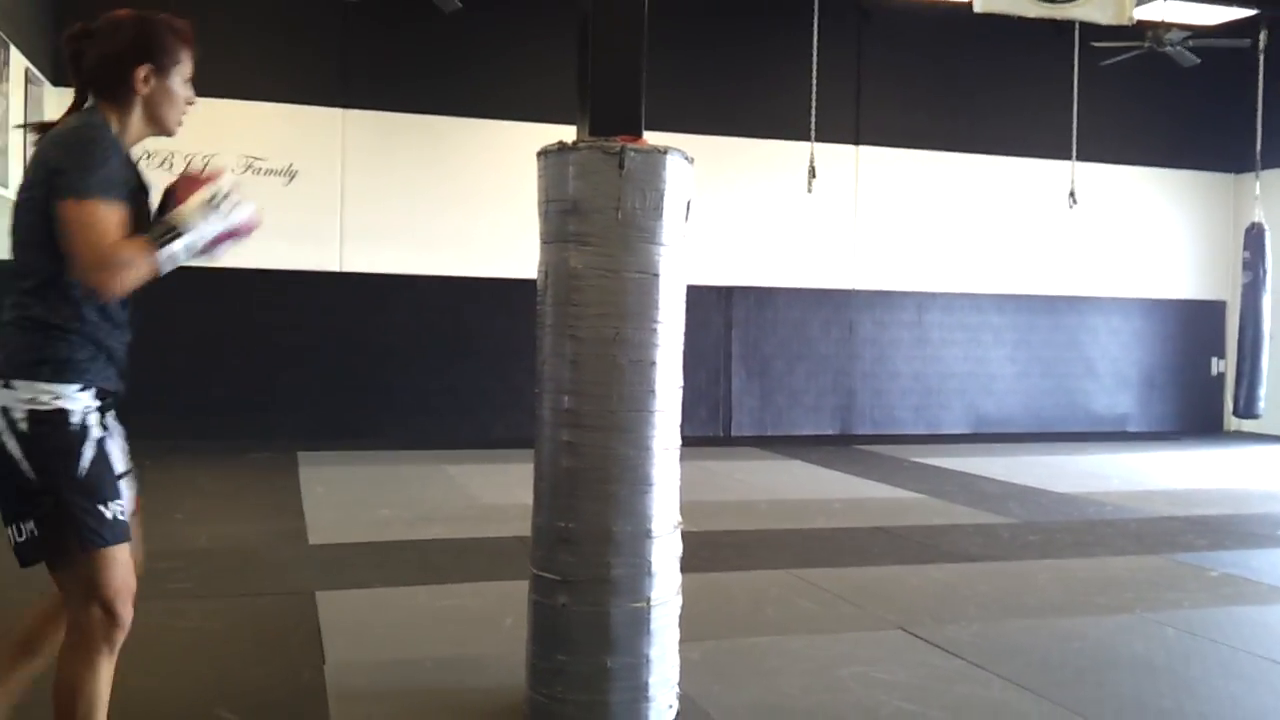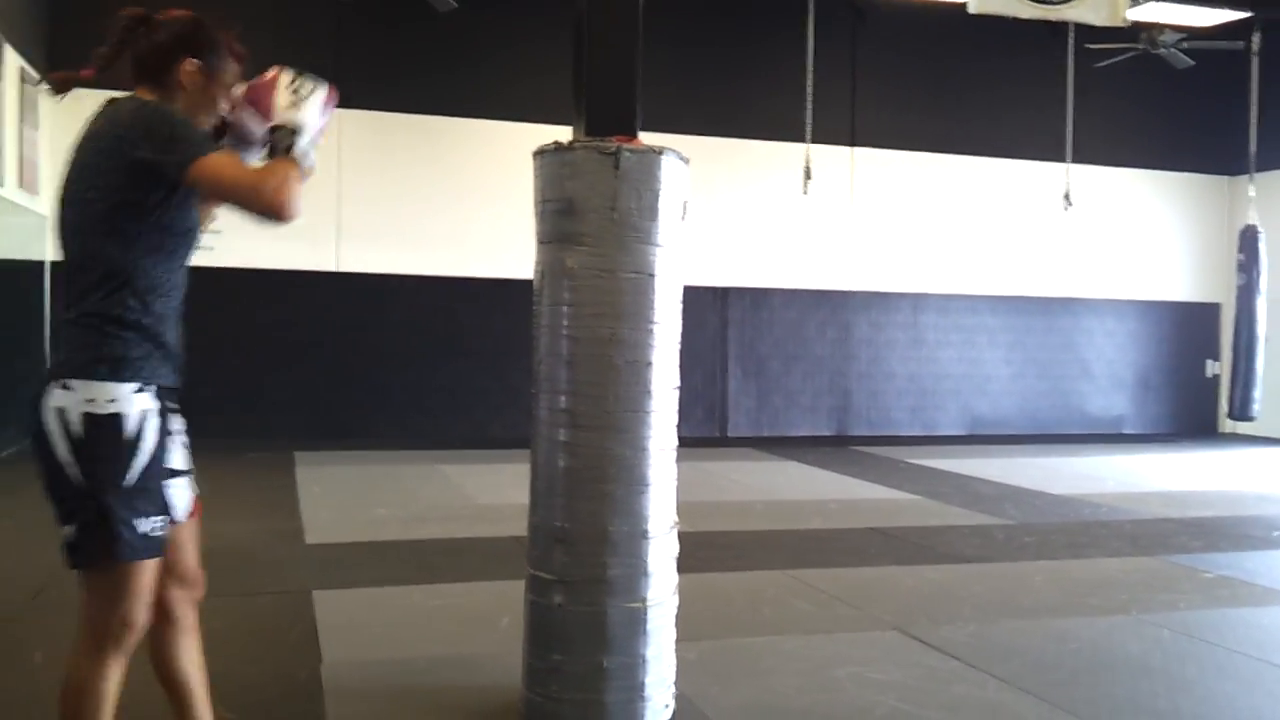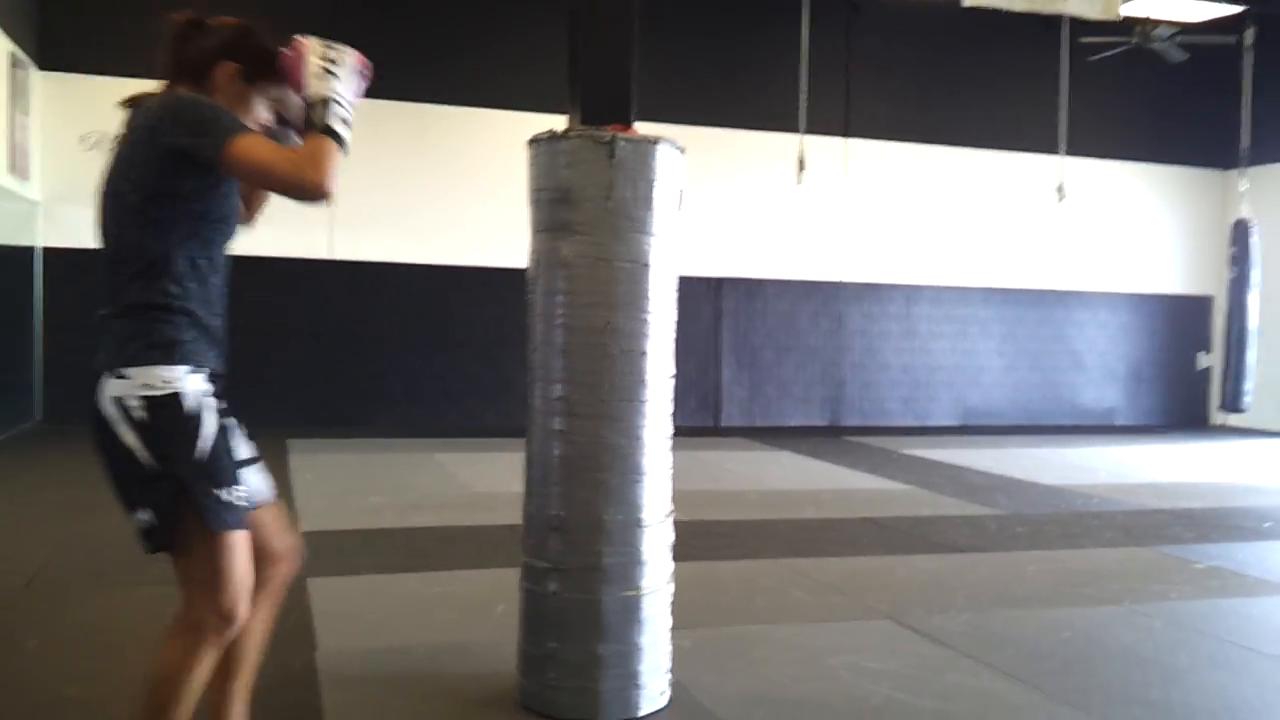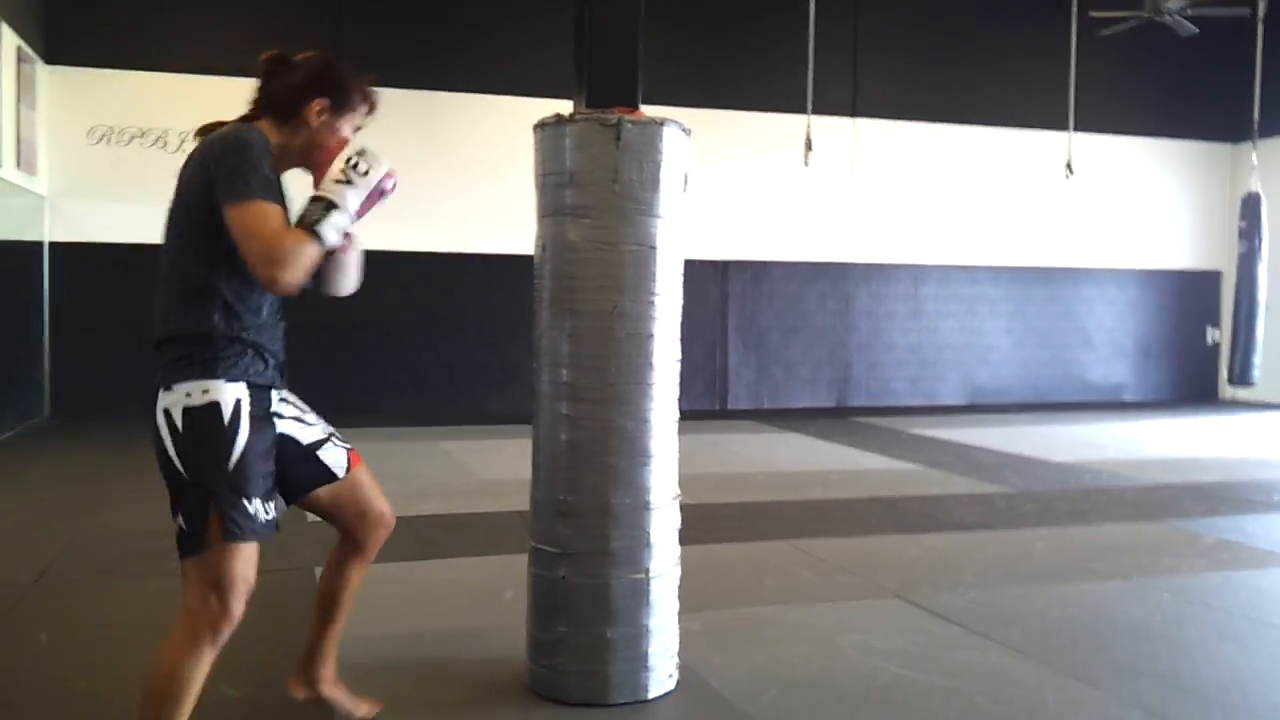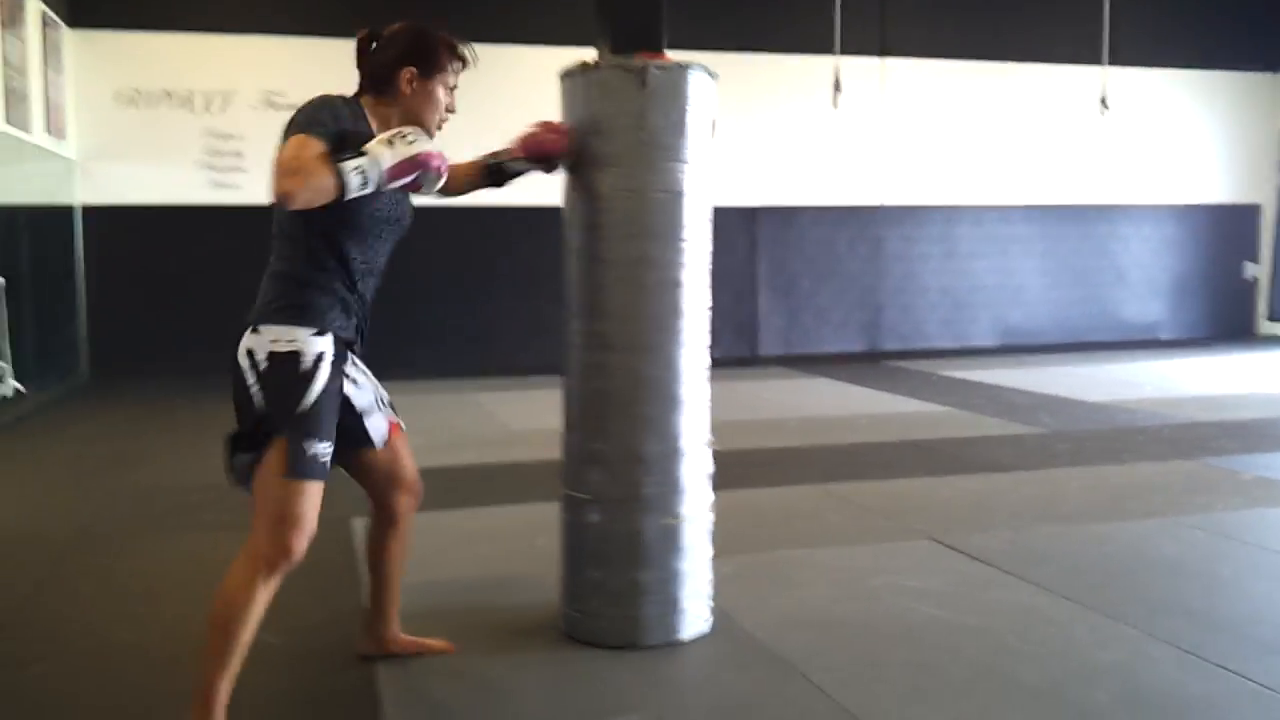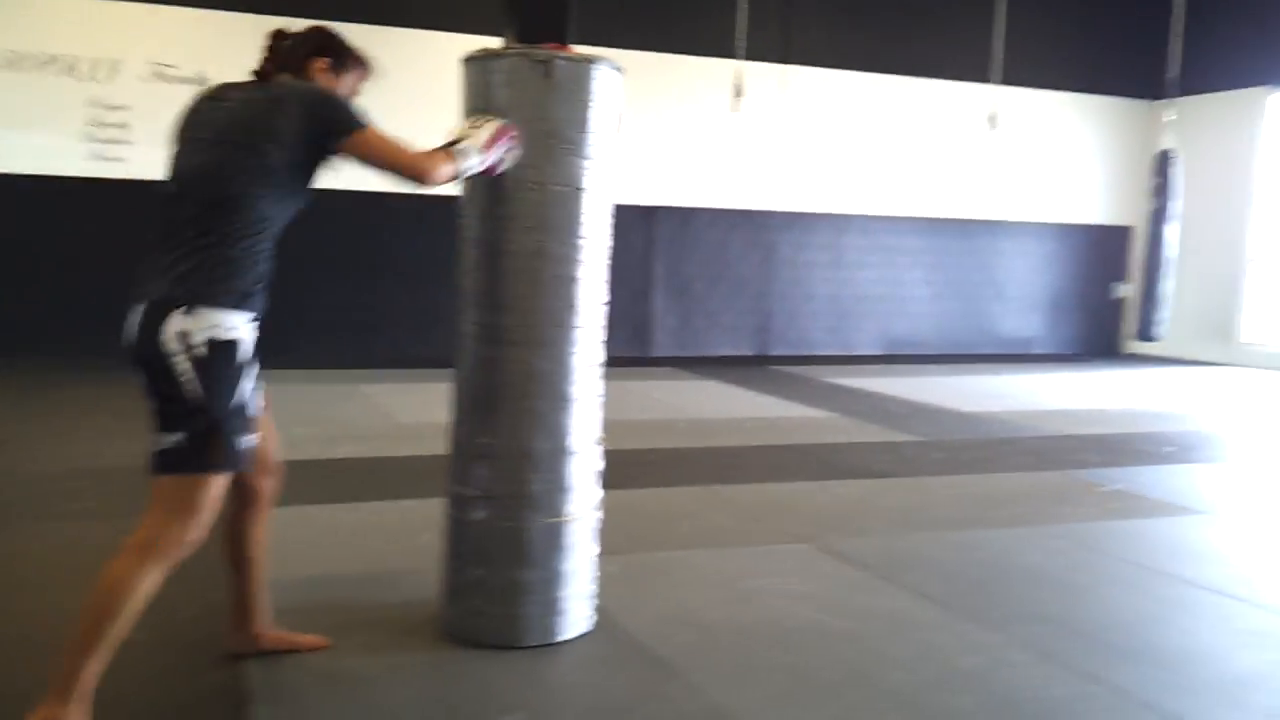
dt=0.2s
person 1, frame 1
left shoulder: (107, 149)
right shoulder: (88, 147)
right elbow: (107, 275)
left wrist: (177, 216)
right wrist: (201, 220)
left hip: (77, 397)
left knee: (88, 603)
right knee: (106, 610)
person 1, frame 2
left shoulder: (125, 130)
right shoulder: (150, 123)
left elbow: (186, 212)
right elbow: (277, 201)
left wrist: (250, 133)
right wrist: (295, 126)
left hip: (140, 392)
right hip: (106, 397)
left knee: (178, 586)
right knee: (117, 622)
person 1, frame 3
left shoulder: (167, 133)
right shoulder: (182, 113)
left elbow: (243, 205)
right elbow: (314, 180)
left wrist: (295, 112)
right wrist: (333, 100)
left hip: (181, 383)
right hip: (158, 384)
left knee: (275, 559)
right knee: (221, 603)
person 1, frame 4
left shoulder: (247, 160)
right shoulder: (236, 151)
right elbow: (278, 269)
left wrist: (329, 210)
right wrist: (341, 201)
left hip: (259, 391)
right hip: (208, 395)
left knee: (372, 519)
right knee: (217, 607)
person 1, frame 5
left shoulder: (387, 136)
right shoulder: (329, 115)
left elbow: (449, 178)
right elbow: (293, 190)
left wrist: (519, 158)
right wrist: (383, 164)
left hip: (337, 349)
right hip: (294, 343)
left knee: (401, 489)
right knee: (280, 543)
left ankle: (381, 631)
person 1, frame 6
left shoulder: (217, 106)
right shoulder: (312, 105)
right elbow: (420, 169)
right wrist: (474, 150)
left hip: (168, 316)
right hip: (208, 324)
left knee: (259, 477)
right knee: (172, 533)
left ankle: (250, 627)
